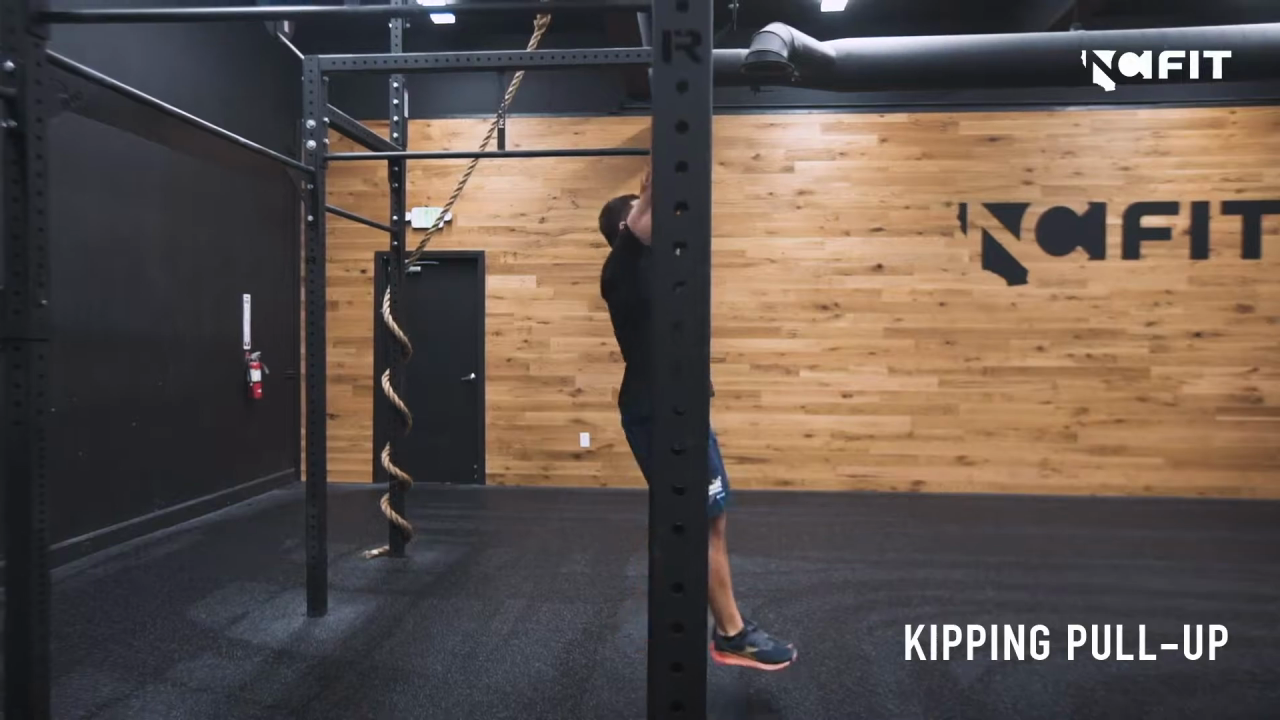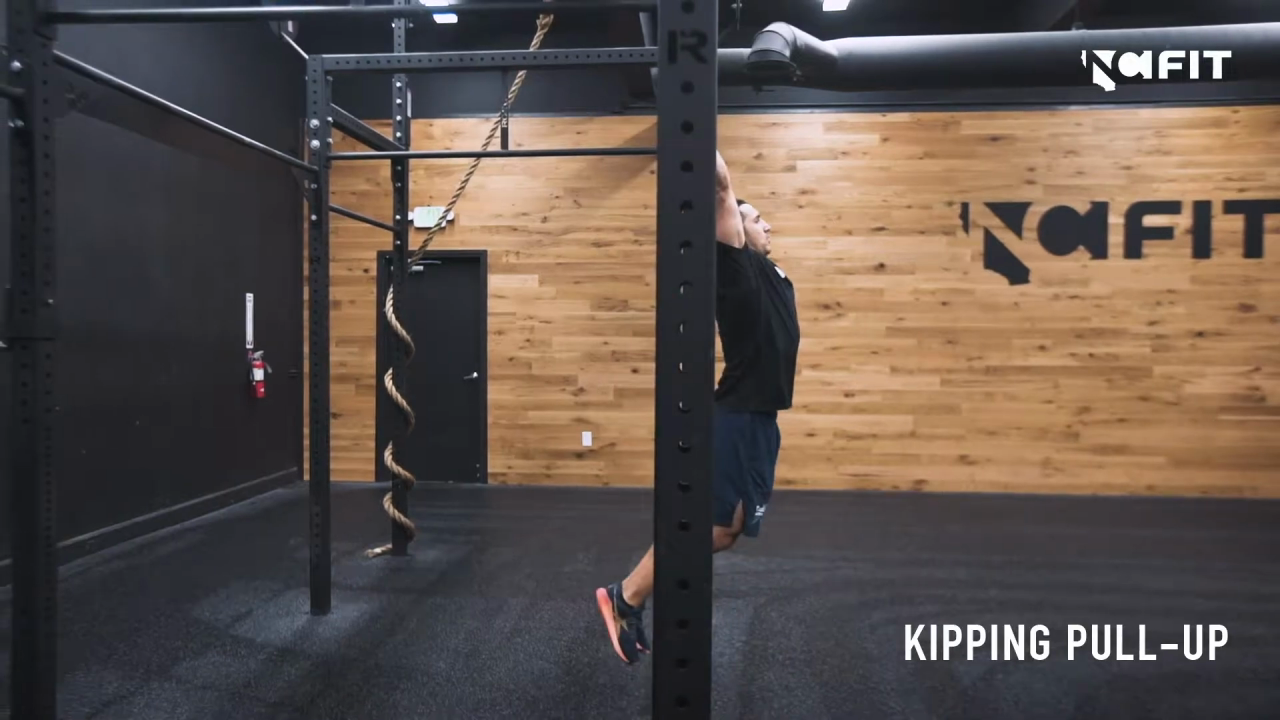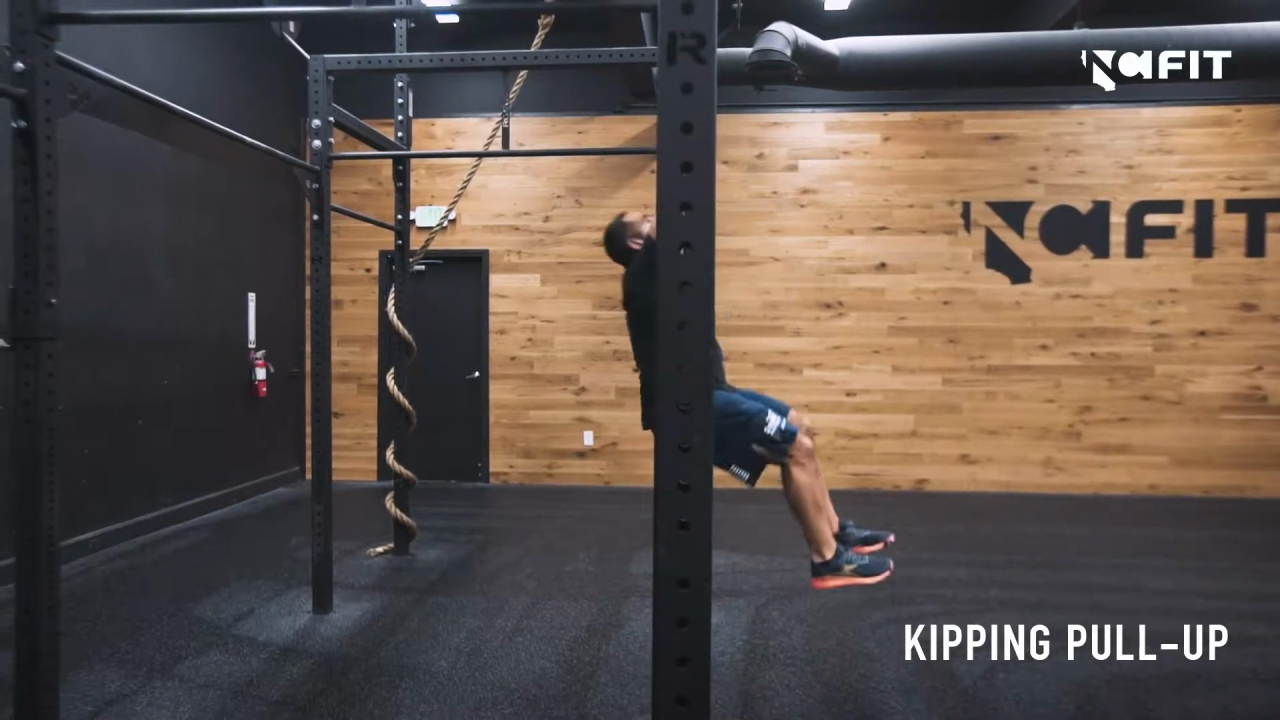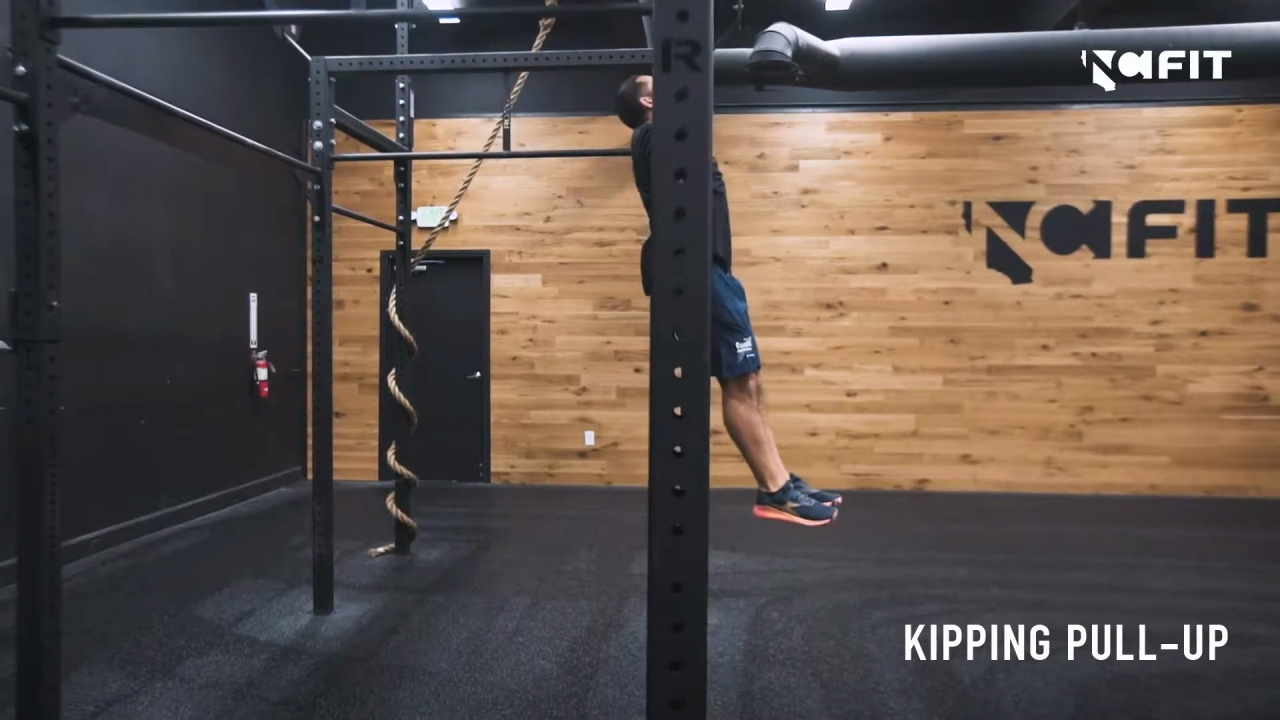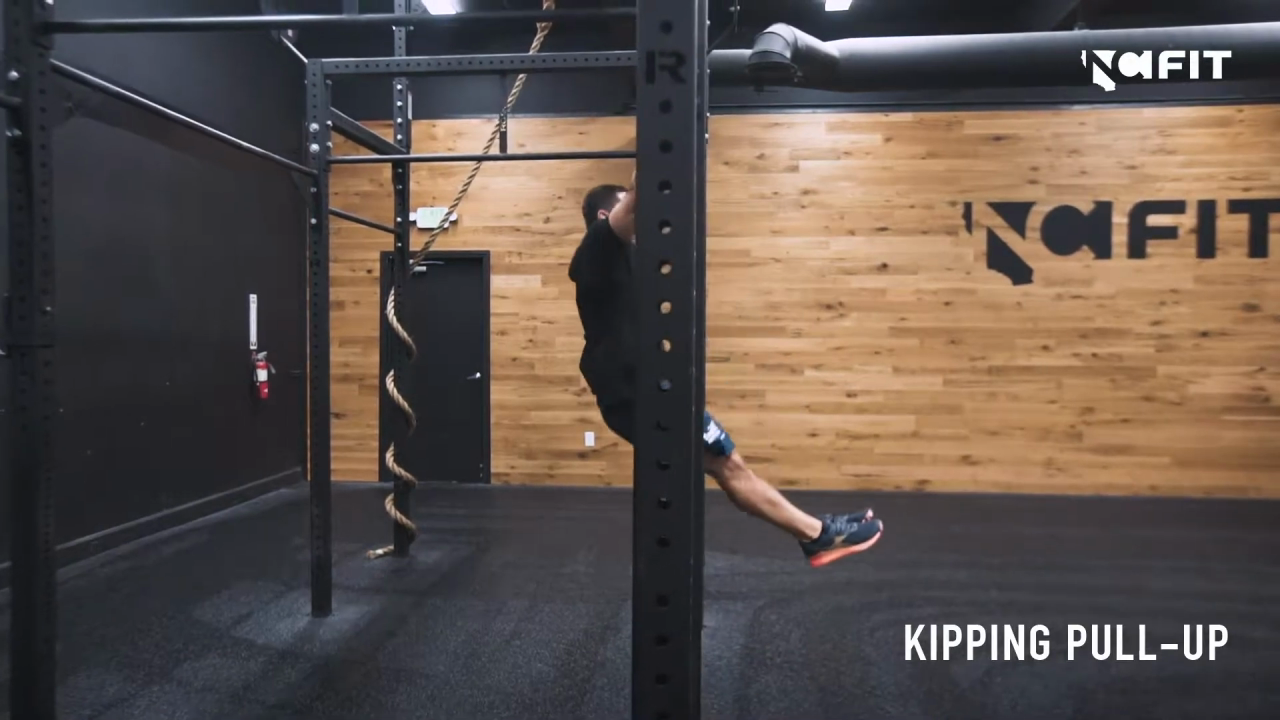
dt=0.4s
person 1, frame 1
left shoulder: (650, 265)
right shoulder: (626, 265)
right elbow: (652, 197)
right hip: (658, 409)
left knee: (707, 518)
right knee: (706, 520)
left ankle: (705, 628)
right ankle: (733, 633)
person 1, frame 2
left shoulder: (762, 271)
right shoulder: (736, 268)
left elbow: (722, 191)
right elbow: (721, 192)
left hip: (756, 413)
right hip: (741, 414)
left knee: (726, 527)
right knee: (715, 524)
left ankle: (632, 597)
right ankle: (626, 598)
person 1, frame 3
left shoulder: (658, 272)
right shoulder: (647, 268)
left hip: (706, 395)
left knee: (800, 432)
right knee: (798, 447)
left ankle: (837, 534)
right ankle: (829, 559)
person 1, frame 4
left shoulder: (655, 142)
right shoulder: (653, 137)
left hip: (706, 269)
left knee: (745, 381)
right knee: (742, 383)
left ankle: (782, 483)
right ankle: (776, 491)
person 1, frame 5
left shoulder: (612, 254)
right shoulder: (600, 248)
left hip: (636, 385)
right hip: (634, 389)
left knee: (727, 461)
right knee: (727, 462)
right ankle: (819, 535)
